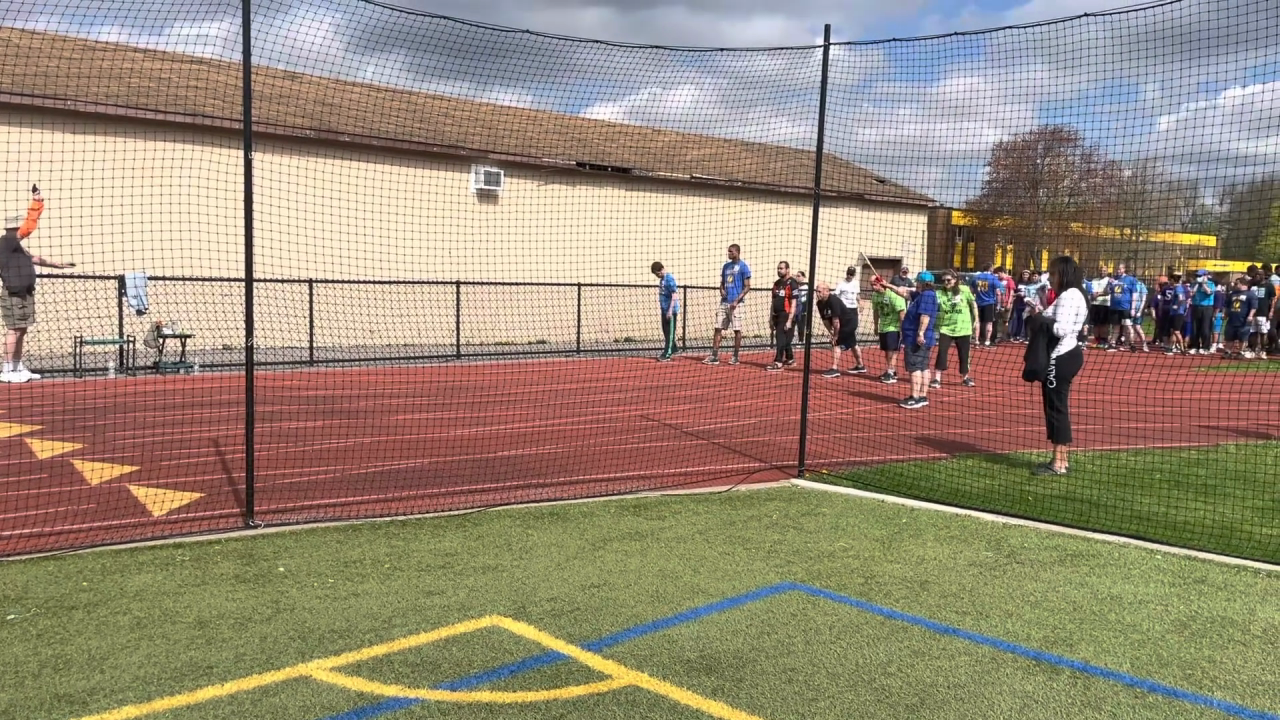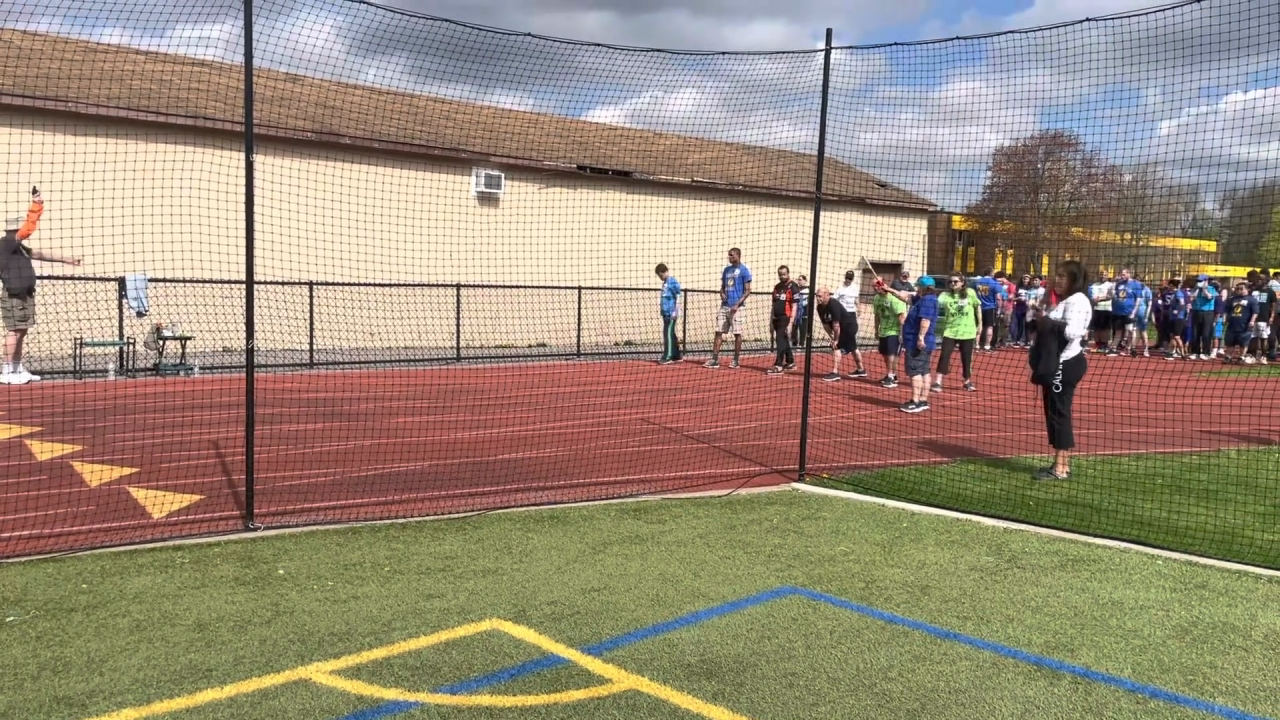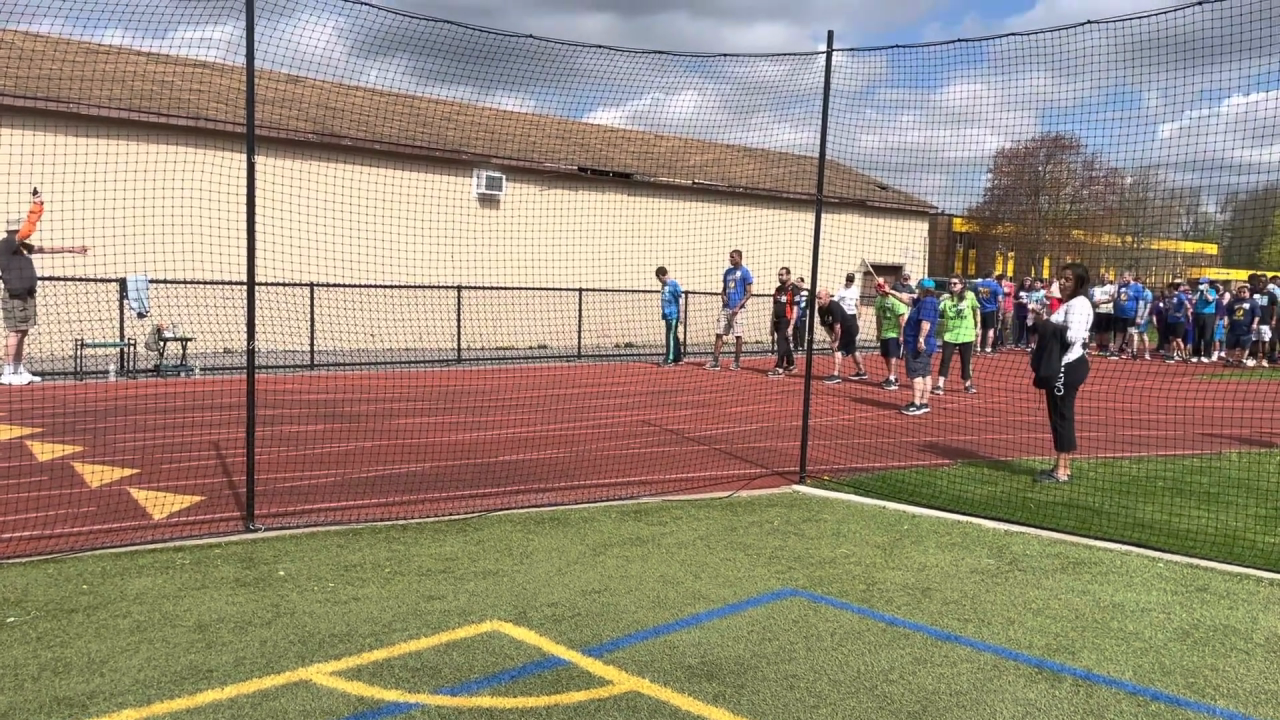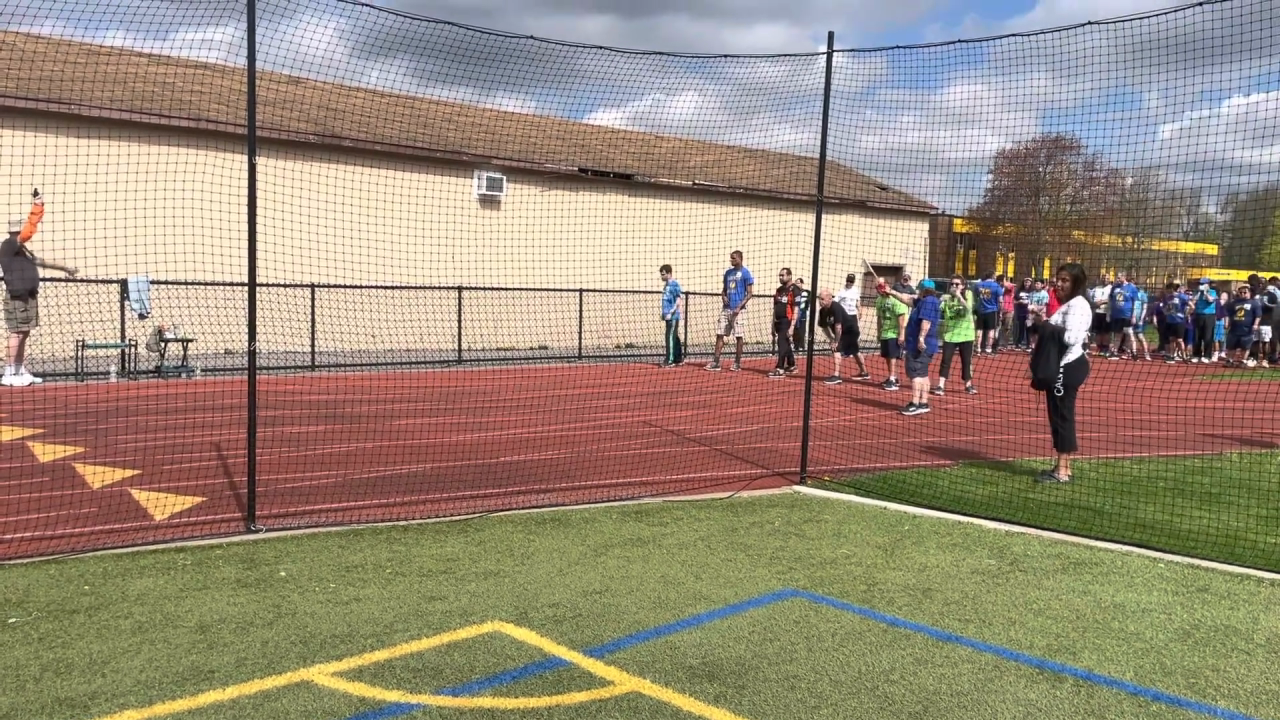
dt=0.5s
person 1, frame 1
left shoulder: (1069, 296)
right shoulder: (1070, 295)
left elbow: (1061, 329)
right wrist: (1040, 314)
left hip: (1060, 359)
right hip: (1062, 357)
left knee: (1056, 408)
right knee: (1056, 408)
left ankle: (1059, 463)
right ankle: (1061, 459)
person 1, frame 2
left shoulder: (1077, 300)
right shoulder: (1067, 301)
left elbow: (1071, 331)
left wrist: (1045, 321)
right wrist: (1042, 319)
left hip: (1065, 364)
right hip: (1057, 363)
left knee: (1059, 412)
right knee: (1055, 412)
left ankle: (1060, 468)
right ankle: (1062, 463)
person 1, frame 3
left shoulder: (1079, 304)
right shoulder: (1069, 303)
left elbow: (1072, 335)
left wrist: (1045, 323)
left hip: (1067, 367)
right hip: (1060, 366)
left knee: (1062, 416)
right knee: (1059, 416)
left ankle: (1061, 470)
right ankle: (1063, 467)
person 1, frame 4
left shoulder: (1077, 305)
right shoulder: (1068, 304)
left elbow: (1071, 337)
left wrist: (1044, 324)
right wrist: (1044, 323)
left hip: (1067, 368)
right hip: (1061, 367)
left knee: (1062, 416)
right knee: (1059, 416)
left ankle: (1062, 471)
right ankle: (1062, 467)
person 2, frame 1
left shoulder: (16, 245)
right shoulder: (6, 242)
left elbow: (33, 258)
right elbow: (27, 228)
left wrist: (58, 265)
right wrist: (36, 204)
left hip: (23, 293)
right hip: (14, 294)
left knee: (21, 330)
right knee: (14, 330)
left ankle: (18, 368)
right ankle: (7, 370)
person 2, frame 2
left shoulder: (17, 246)
right shoulder: (6, 243)
left elbow: (38, 254)
right elbow: (27, 229)
left wrist: (65, 259)
right wrist: (36, 206)
left hip: (24, 294)
right hip: (14, 296)
left knee: (21, 331)
right knee: (14, 331)
left ankle: (18, 369)
right ankle: (7, 371)
person 2, frame 3
left shoulder: (20, 246)
right shoulder: (6, 244)
left elbow: (42, 249)
right elbow: (26, 231)
left wrist: (71, 250)
right wrist: (36, 206)
left hip: (25, 295)
right hip: (15, 296)
left knee: (22, 333)
right knee: (15, 332)
left ankle: (19, 370)
right ankle: (8, 372)
person 2, frame 4
left shoulder: (21, 249)
left elbow: (38, 261)
right elbow: (28, 232)
left wrist: (63, 267)
right wrist: (37, 208)
left hip: (27, 296)
right hip: (17, 297)
left knee: (23, 333)
right knee: (16, 333)
left ankle: (20, 371)
